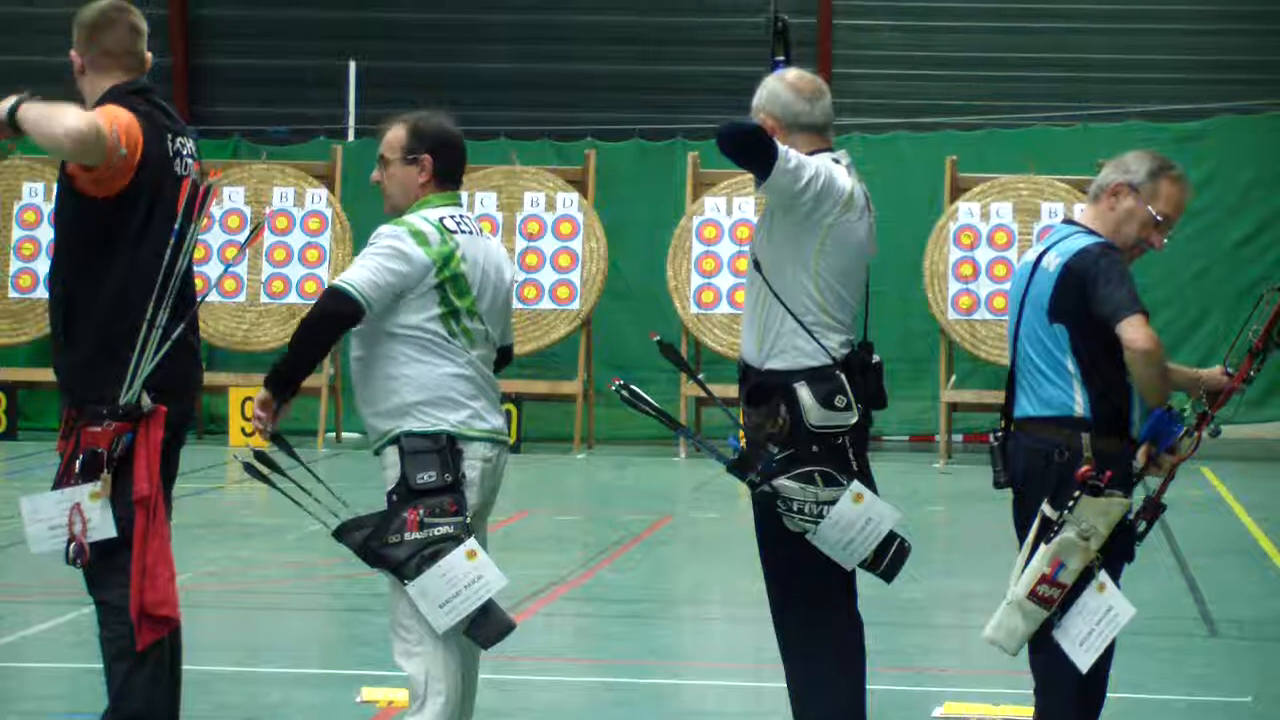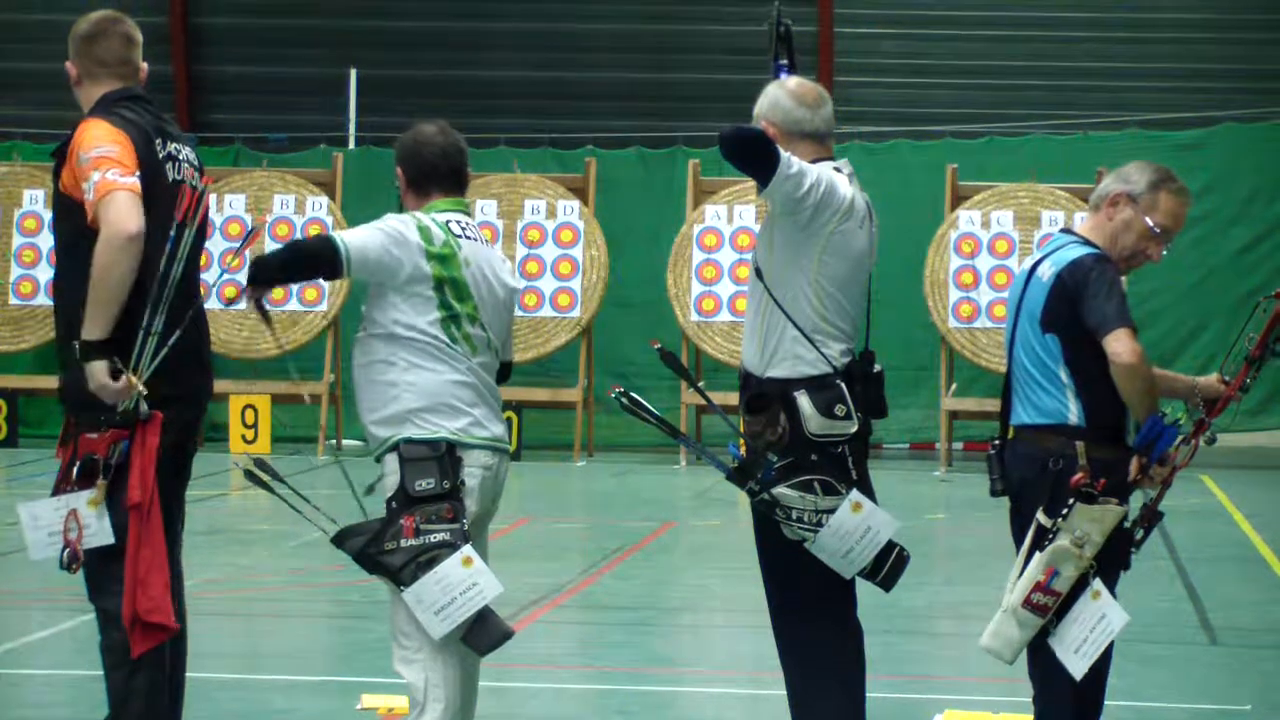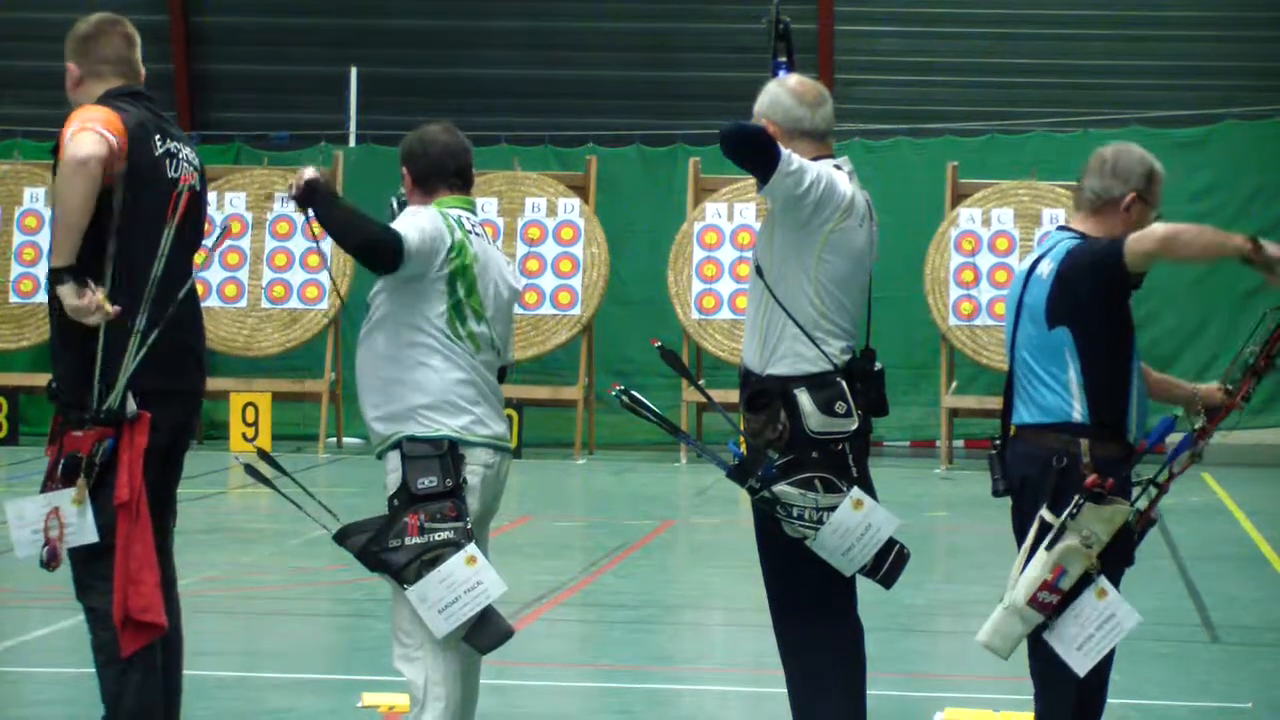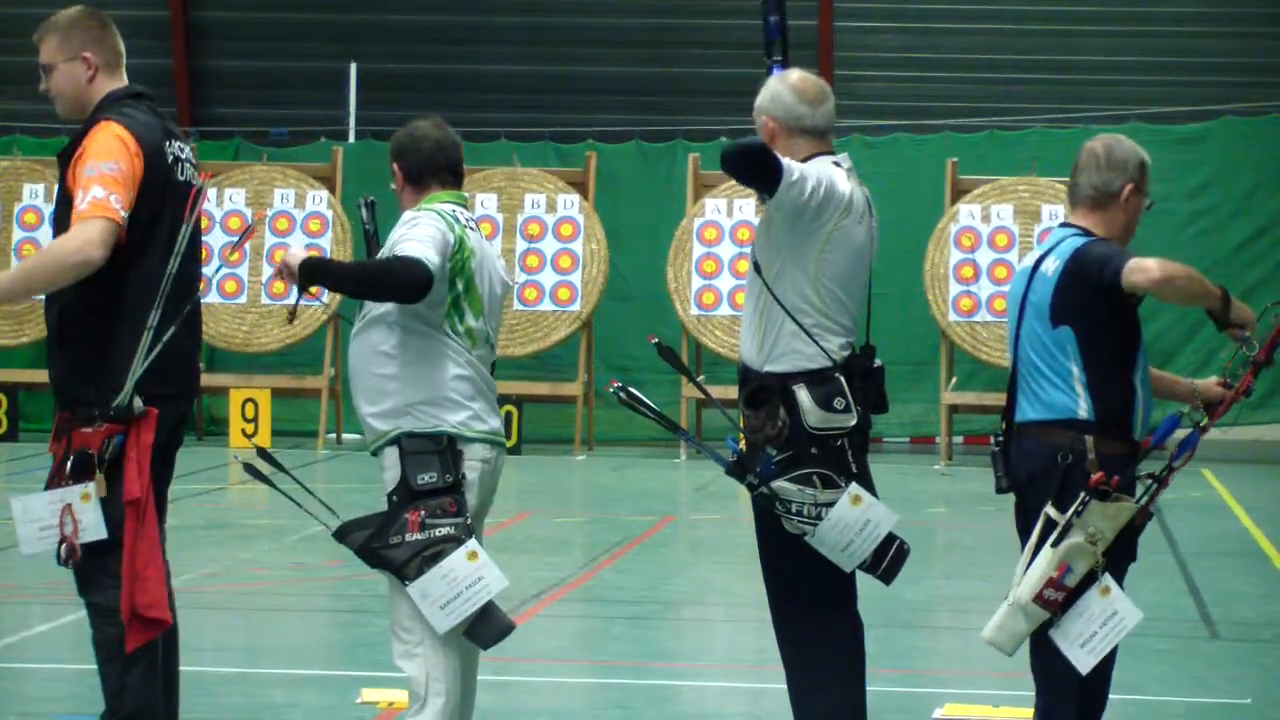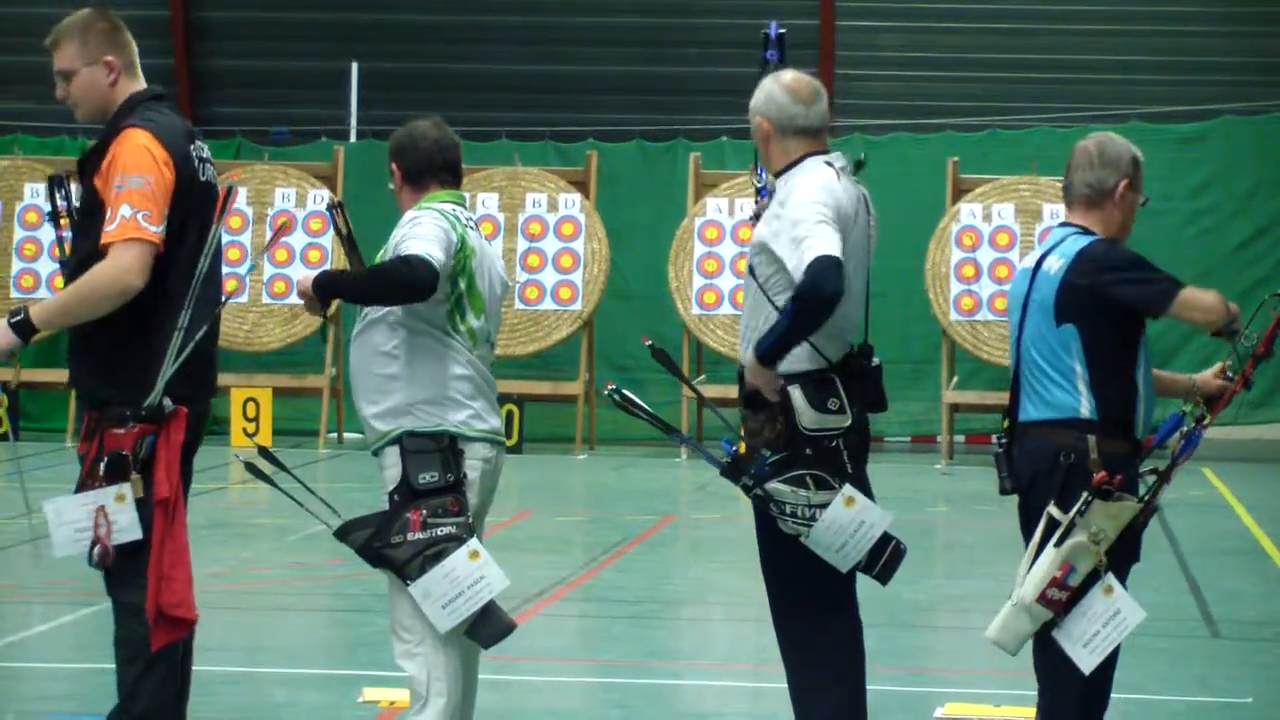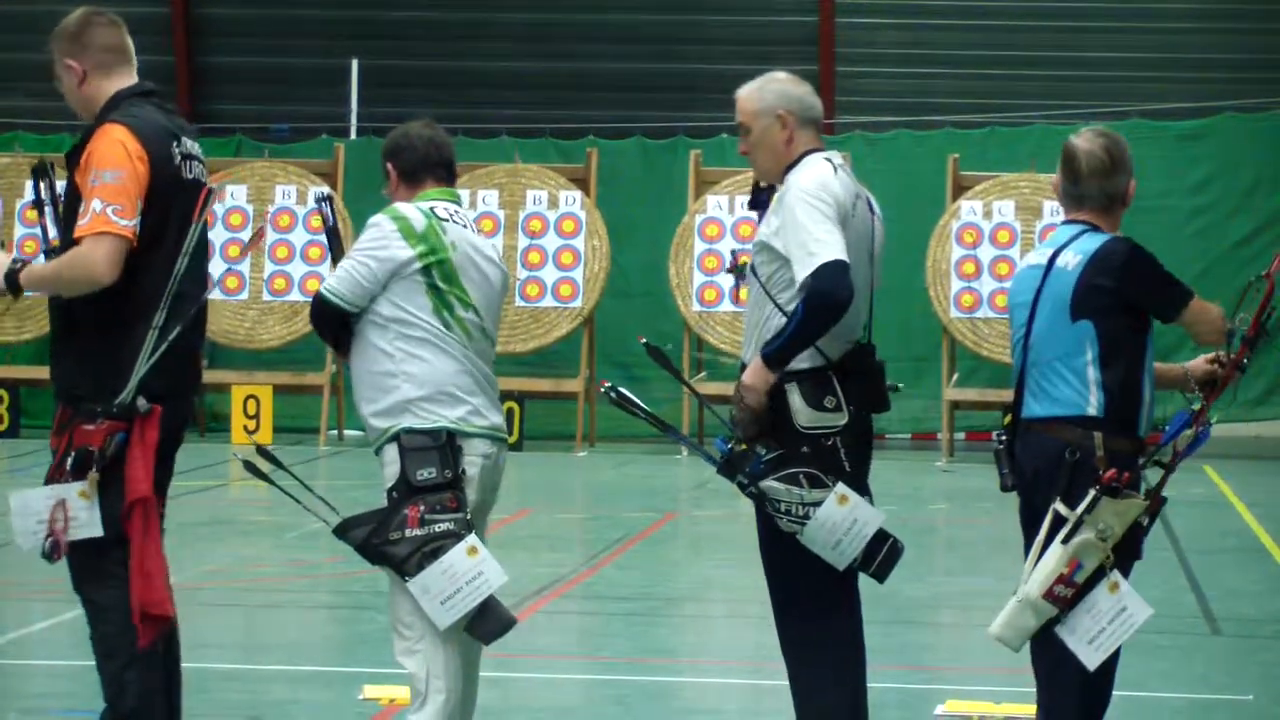
dt=0.7s
person 1, frame 1
left shoulder: (119, 123)
right shoulder: (170, 129)
left elbow: (73, 129)
left hip: (117, 380)
right hip: (159, 373)
left knee: (118, 563)
right knee: (141, 554)
person 1, frame 2
left shoulder: (100, 134)
right shoulder: (174, 142)
left elbow: (123, 230)
left wrist: (92, 345)
left hip: (125, 389)
right hip: (177, 380)
left knee: (121, 572)
right knee: (155, 563)
person 1, frame 3
left shoulder: (102, 121)
right shoulder: (178, 144)
left elbow: (81, 158)
left wrist: (66, 269)
left hip: (117, 385)
right hip: (169, 380)
left knee: (109, 571)
right knee: (148, 562)
person 1, frame 4
left shoulder: (113, 134)
right shoulder: (166, 137)
left elbow: (87, 246)
left hip: (115, 391)
right hip: (155, 383)
left knee: (112, 572)
right knee: (139, 563)
person 1, frame 5
left shoulder: (137, 143)
right shoulder: (178, 135)
left elbow: (126, 271)
right wrist: (85, 228)
left hip: (140, 395)
right hip: (163, 387)
left knee: (138, 573)
right knee: (152, 567)
person 1, frame 6
left shoulder: (116, 138)
right shoulder: (176, 134)
left elbow: (99, 264)
right wrist: (73, 212)
left hip: (116, 390)
right hip: (156, 381)
left knee: (107, 567)
right knee: (133, 559)
person 2, frame 1
left shoulder: (815, 182)
right shoulder: (840, 183)
left elbow: (736, 139)
left wrist: (766, 134)
left hip: (802, 412)
right hip: (815, 401)
left knee: (813, 592)
right knee: (808, 586)
person 2, frame 2
left shoulder: (816, 190)
right shoulder: (842, 192)
left elbow: (737, 142)
left wrist: (765, 141)
left hip: (803, 421)
right hip: (816, 411)
left knee: (812, 601)
right knee: (809, 596)
person 2, frame 3
left shoulder: (817, 189)
right shoulder: (844, 191)
left elbow: (738, 140)
left wrist: (765, 141)
left hip: (804, 421)
right hip: (816, 410)
left knee: (812, 600)
right knee: (810, 595)
person 2, frame 4
left shoulder: (817, 188)
right shoulder: (840, 185)
left elbow: (740, 157)
left wrist: (763, 152)
left hip: (802, 417)
right hip: (813, 407)
left knee: (812, 594)
right knee: (810, 591)
person 2, frame 5
left shoulder: (807, 190)
right shoulder: (840, 184)
left elbow: (823, 286)
left wrist: (764, 355)
left hip: (801, 414)
right hip: (818, 405)
left knee: (809, 592)
right knee: (817, 589)
person 2, frame 6
left shoulder: (807, 183)
right shoulder: (846, 185)
left elbow: (830, 291)
left wrist: (767, 362)
left hip: (807, 413)
right hip: (829, 407)
left knee: (809, 589)
right knee: (821, 586)
person 3, frame 1
left shoulder: (408, 238)
right shoulder: (489, 246)
left elbow: (332, 311)
left wrist: (278, 387)
right hip: (476, 444)
left knee: (423, 614)
person 3, frame 2
left shoulder: (409, 235)
right shoulder: (494, 258)
left elbow: (317, 255)
left wrist: (259, 271)
right hip: (479, 452)
left knee: (425, 626)
person 3, frame 3
left shoulder: (431, 224)
right shoulder: (493, 255)
left elbow: (381, 248)
left wrist: (314, 192)
right hip: (475, 447)
left knee: (426, 622)
person 3, frame 4
left shoulder: (429, 222)
right shoulder: (481, 245)
left elbow: (409, 278)
left wrist: (311, 268)
right hip: (465, 444)
left knee: (424, 614)
person 3, frame 5
left shoulder: (430, 219)
right shoulder: (478, 241)
left elbow: (413, 278)
left wrist: (323, 284)
right hip: (466, 443)
left knee: (425, 615)
person 3, frame 6
left shoulder: (400, 223)
right shoulder: (483, 245)
left elbow: (327, 312)
left wrist: (357, 344)
right wrist: (386, 338)
right hip: (475, 441)
left knee: (424, 612)
person 4, frame 1
left shoulder: (1046, 252)
right shoulder: (1095, 257)
right elbow: (1139, 344)
left wrist: (1196, 379)
left hip: (1042, 452)
right hip: (1079, 460)
left knee: (1058, 606)
person 4, frame 2
left shoulder: (1049, 259)
right shoulder: (1089, 267)
right elbow: (1125, 358)
left wrist: (1193, 388)
left hip: (1042, 461)
right hip: (1075, 470)
left knee: (1057, 614)
person 4, frame 3
left shoulder: (1052, 260)
right shoulder: (1084, 261)
left elbow: (1108, 366)
right elbow: (1160, 240)
left wrist: (1192, 395)
left hip: (1050, 462)
right hip: (1076, 468)
left knee: (1063, 610)
person 4, frame 4
left shoulder: (1050, 257)
right shoulder: (1085, 259)
right elbow: (1156, 275)
left wrist: (1191, 390)
right wrist: (1224, 303)
left hip: (1050, 458)
right hip: (1080, 465)
left knee: (1067, 612)
person 4, frame 5
left shoulder: (1041, 261)
right shoulder: (1098, 259)
right elbow: (1207, 311)
left wrist: (1189, 385)
right wrist: (1226, 311)
left hip: (1046, 455)
right hip: (1085, 462)
person 4, frame 6
left shoulder: (1033, 263)
right shoulder: (1115, 258)
right elbow: (1210, 326)
left wrist: (1182, 375)
right wrist: (1216, 331)
left hip: (1042, 450)
right hip: (1089, 459)
